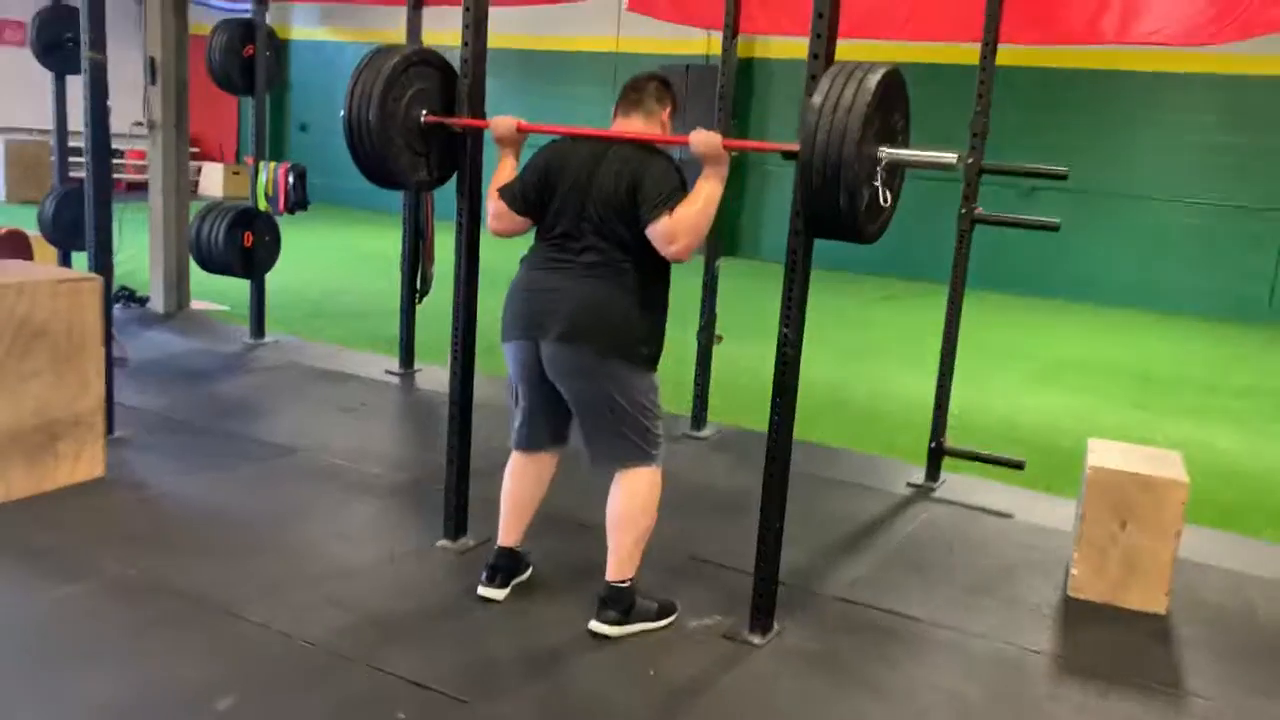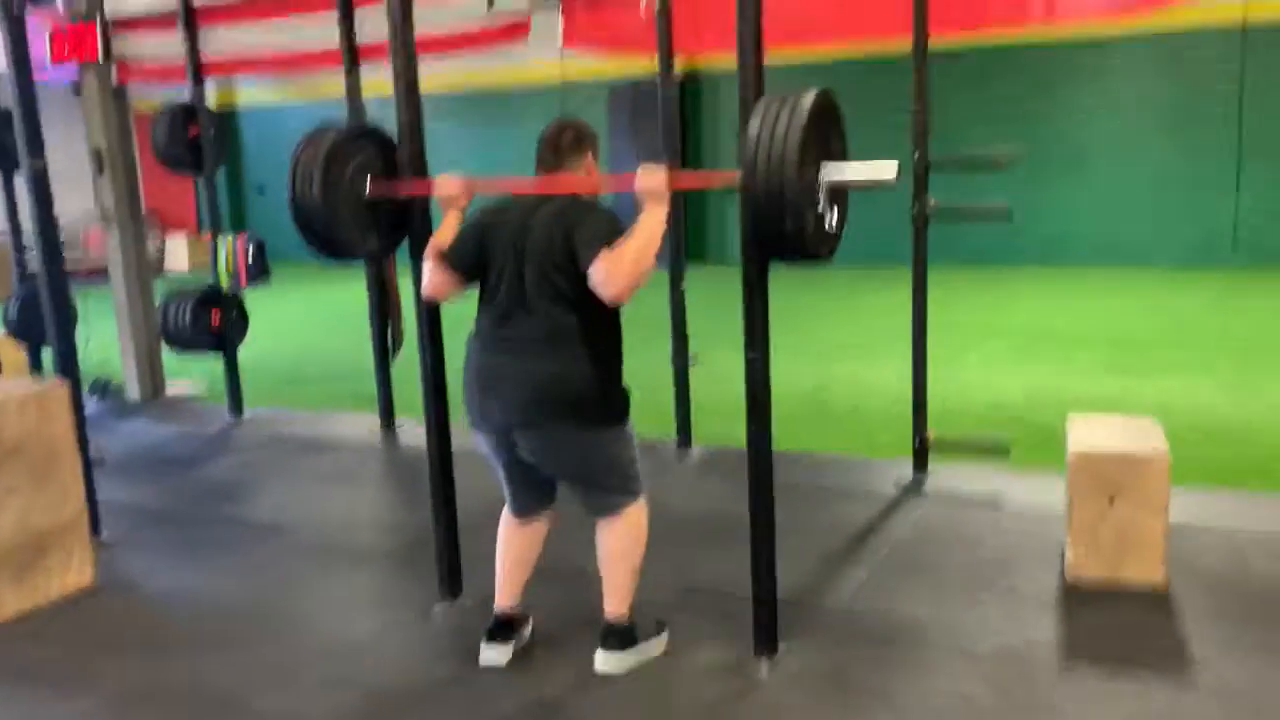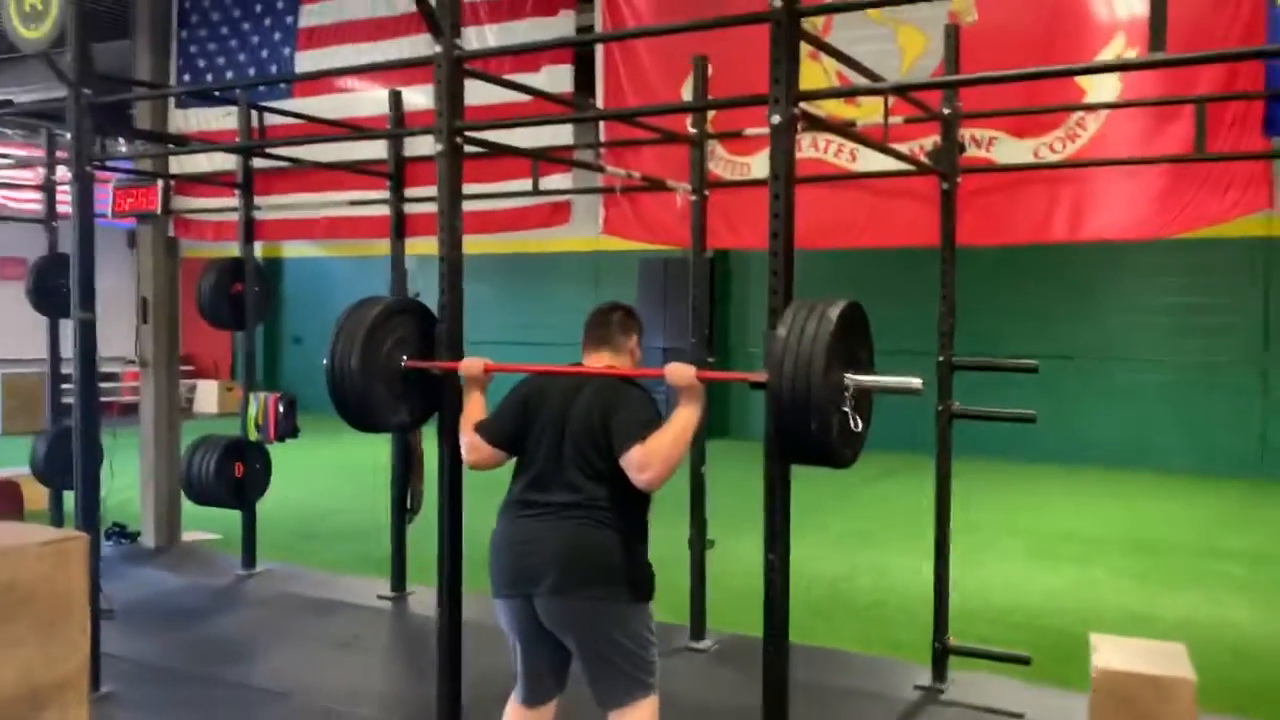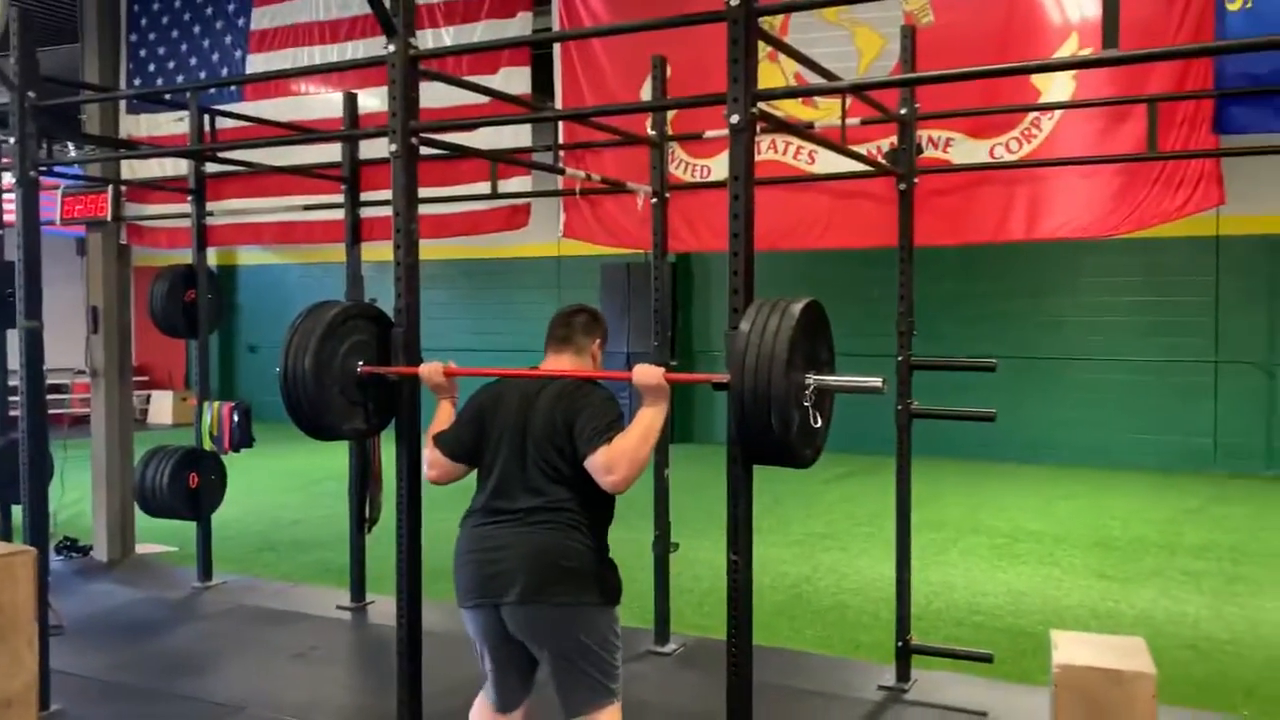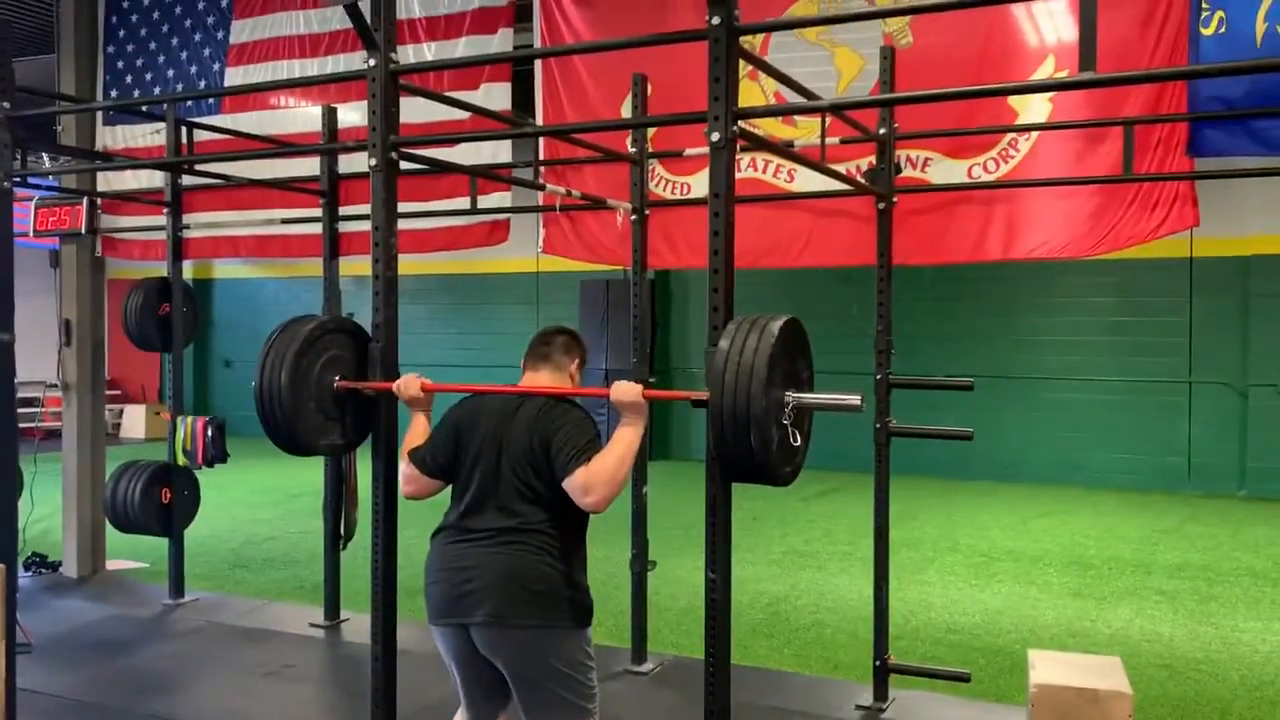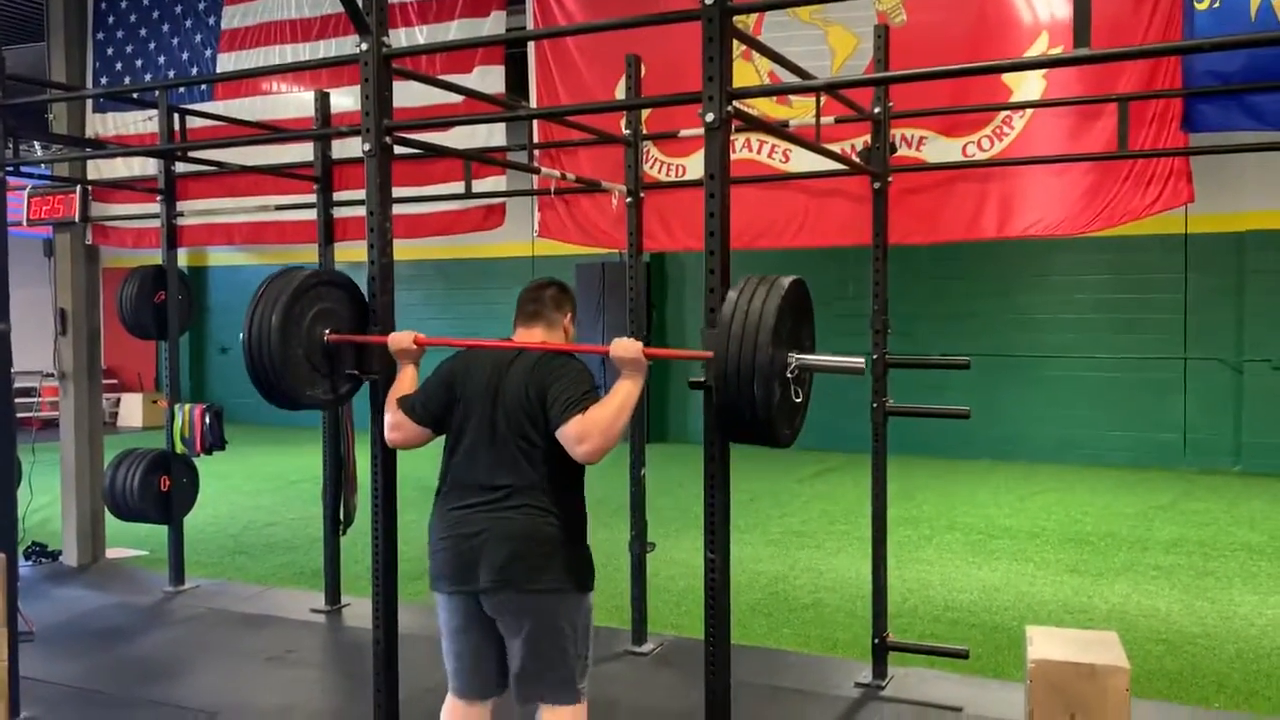
dt=0.7s
person 1, frame 1
left shoulder: (557, 152)
right shoulder: (653, 166)
left elbow: (499, 220)
right elbow: (676, 241)
left wrist: (507, 150)
right wrist: (713, 172)
left hip: (529, 312)
right hip: (599, 329)
left knee: (534, 442)
right knee: (637, 460)
left ankle: (503, 564)
right ankle: (618, 599)
person 1, frame 2
left shoulder: (492, 217)
right shoulder: (588, 216)
left elbow: (433, 283)
right elbow: (616, 282)
left wrist: (452, 212)
right wrist: (654, 209)
left hip: (492, 390)
right hip: (566, 396)
left knee: (525, 505)
right knee: (622, 500)
left ankle: (502, 624)
right ankle: (618, 633)
person 1, frame 3
left shoulder: (534, 388)
right shoulder: (627, 397)
left elbow: (476, 454)
right elbow: (647, 470)
left wrist: (474, 390)
right wrist: (689, 404)
left hip: (515, 559)
right hip: (589, 568)
person 1, frame 4
left shoulder: (491, 396)
right shoulder: (589, 400)
left elbow: (436, 468)
right elbow: (614, 472)
left wrist: (445, 397)
right wrist: (654, 403)
left hip: (480, 567)
right hip: (556, 573)
person 1, frame 5
left shoulder: (468, 411)
right shoulder: (565, 419)
left elbow: (412, 482)
right elbow: (593, 491)
left wrist: (419, 411)
right wrist: (631, 422)
left hip: (449, 585)
right hip: (526, 592)
person 1, frame 6
left shoulder: (461, 365)
right shoulder: (562, 370)
left elbow: (398, 431)
right elbow: (586, 442)
left wrist: (407, 363)
right wrist: (630, 377)
left hip: (456, 550)
right hip: (534, 556)
